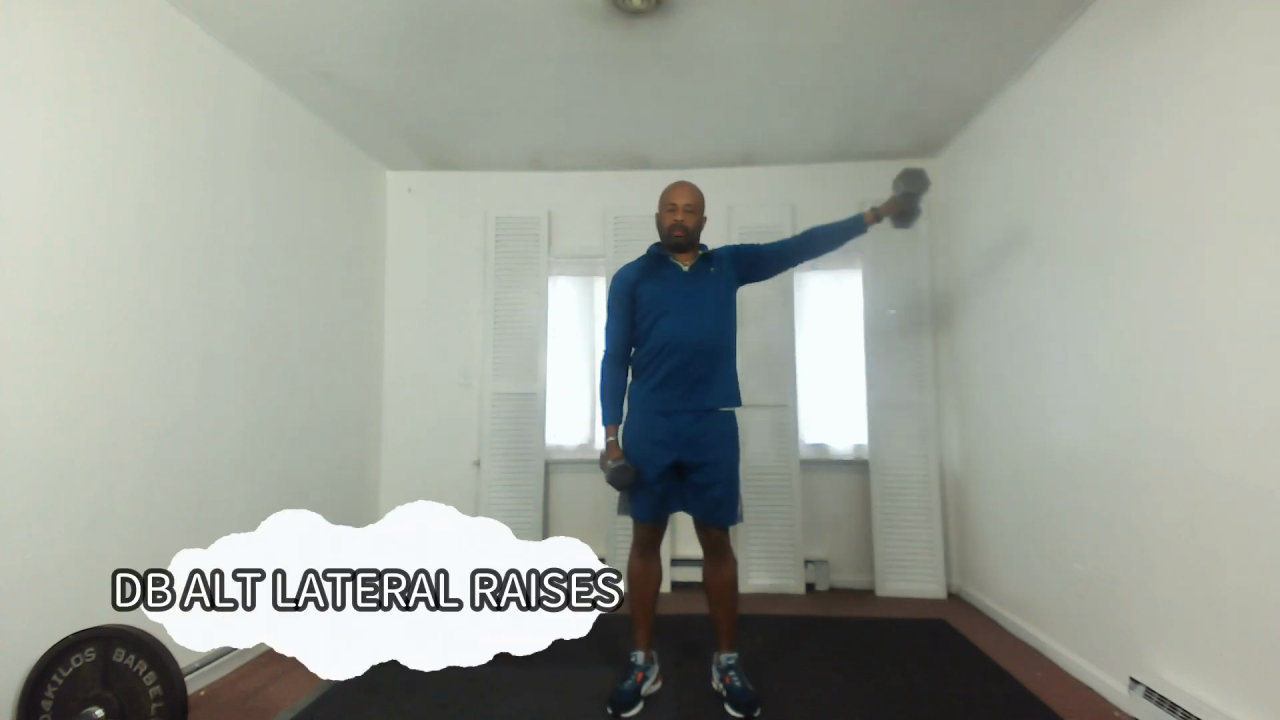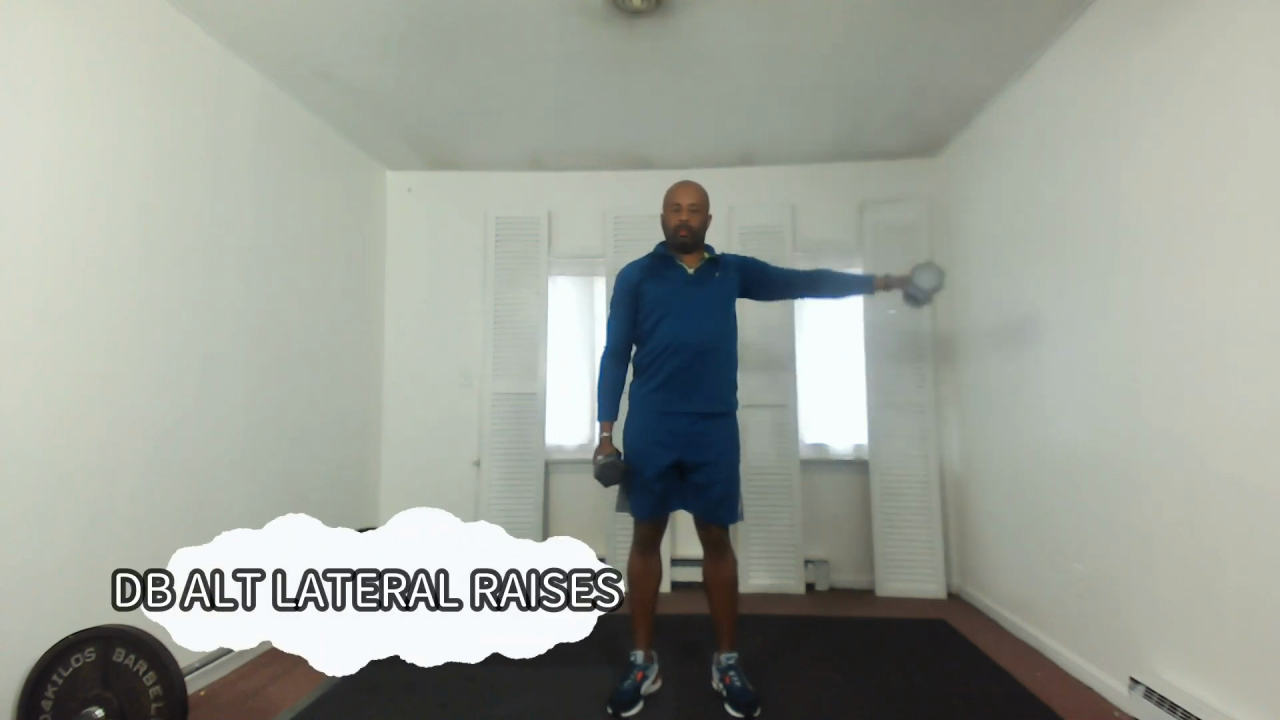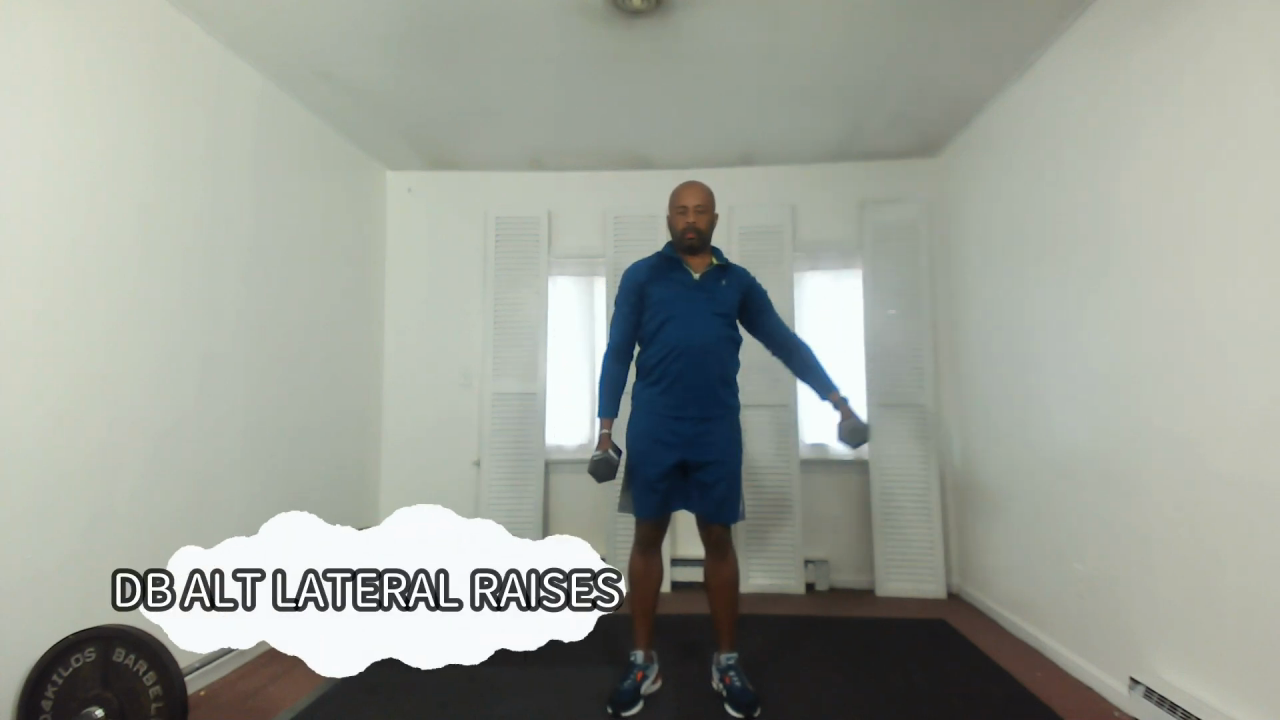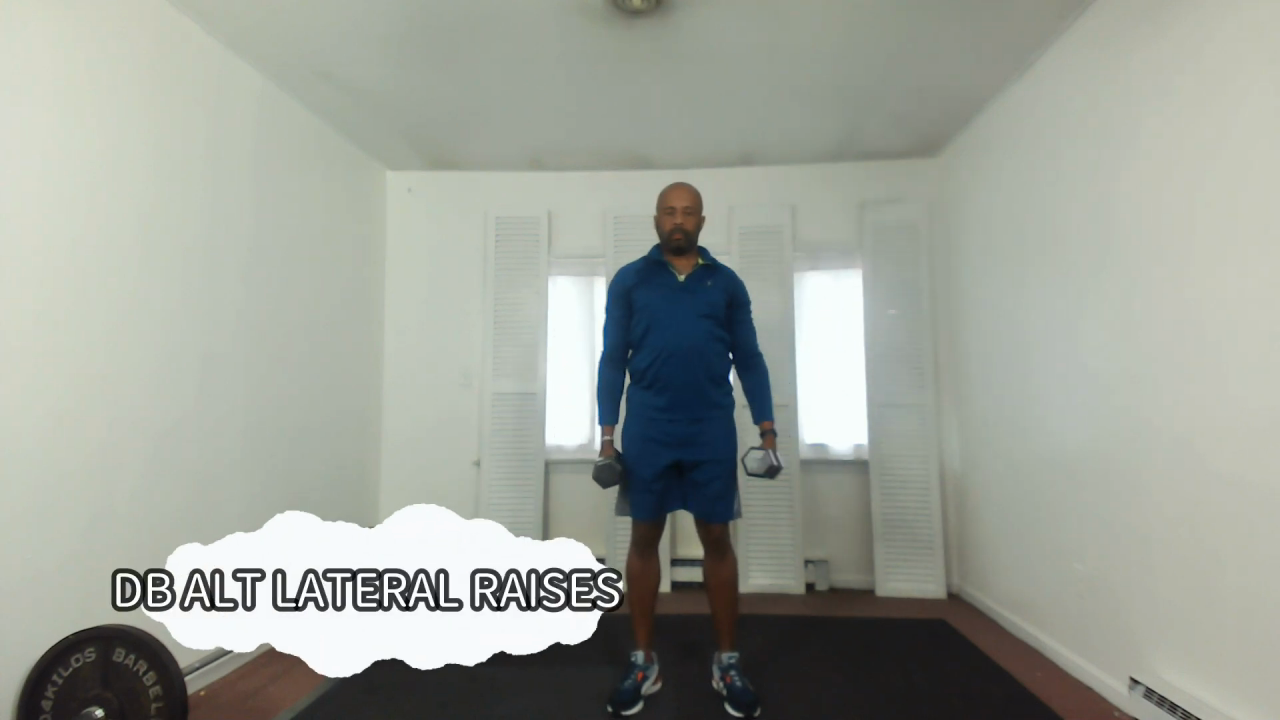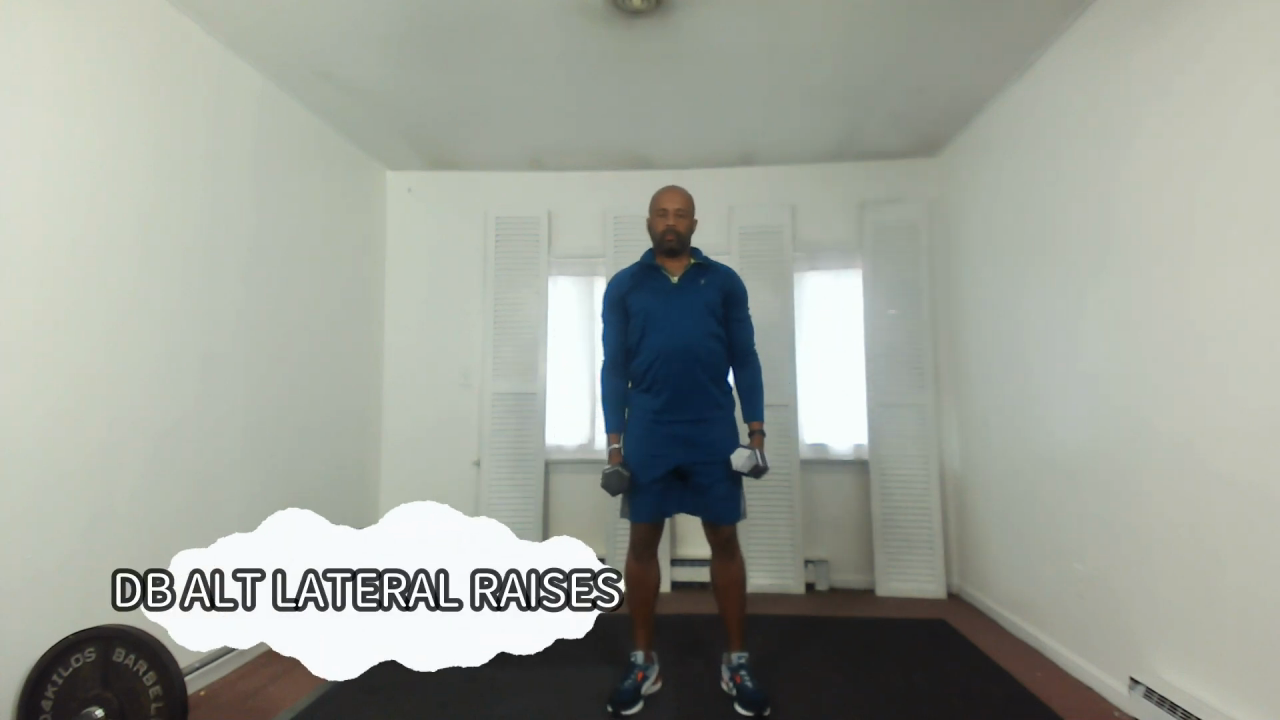
dt=0.4s
person 1, frame 1
left shoulder: (729, 264)
right shoulder: (631, 278)
left elbow: (799, 246)
right elbow: (615, 358)
left wrist: (872, 216)
right wrist: (611, 434)
left hip: (712, 426)
right hip: (649, 428)
left knee: (717, 541)
right knee: (646, 540)
left ankle: (727, 663)
right ankle: (643, 663)
person 1, frame 2
left shoulder: (733, 271)
right shoulder: (636, 276)
left elbow: (804, 282)
right elbow: (616, 354)
left wrist: (878, 283)
right wrist: (606, 429)
left hip: (715, 428)
right hip: (650, 428)
left knee: (717, 540)
right knee: (646, 538)
left ankle: (727, 663)
right ankle: (642, 662)
person 1, frame 3
left shoulder: (738, 281)
right shoulder: (641, 276)
left elbow: (783, 342)
right elbow: (618, 352)
left wrist: (833, 396)
right wrist: (606, 424)
left hip: (717, 431)
right hip: (654, 428)
left knee: (718, 540)
right knee: (648, 537)
left ankle: (726, 663)
right ankle: (641, 661)
person 1, frame 4
left shoulder: (727, 282)
right shoulder: (629, 280)
left elbow: (749, 358)
right elbow: (613, 358)
left wrist: (766, 426)
right wrist: (608, 431)
left hip: (712, 431)
right hip: (647, 430)
left knee: (716, 539)
right knee: (644, 538)
left ankle: (727, 662)
right ankle: (643, 661)
person 1, frame 5
left shoulder: (724, 281)
right shoulder: (623, 286)
left elbow: (744, 357)
right elbow: (614, 366)
left wrist: (756, 427)
right wrist: (614, 438)
left hip: (713, 430)
right hip: (648, 431)
left knee: (724, 540)
right knee: (643, 540)
left ankle: (736, 663)
right ankle: (642, 663)
